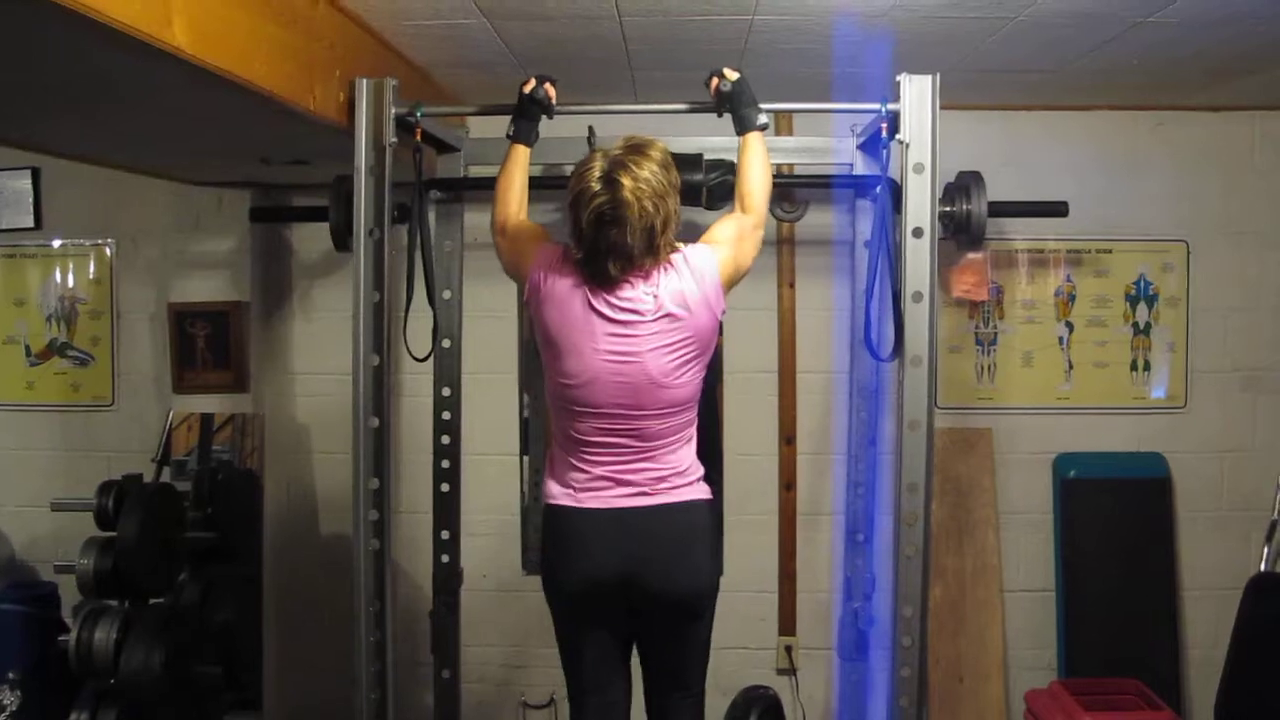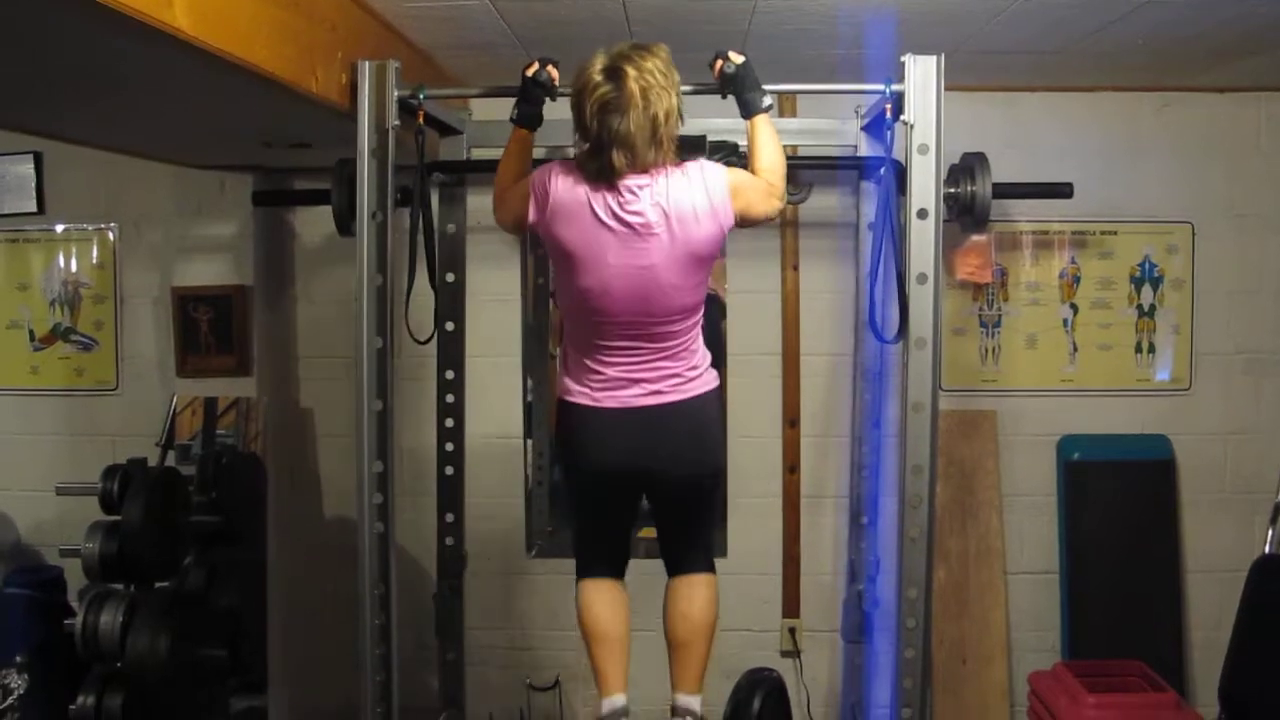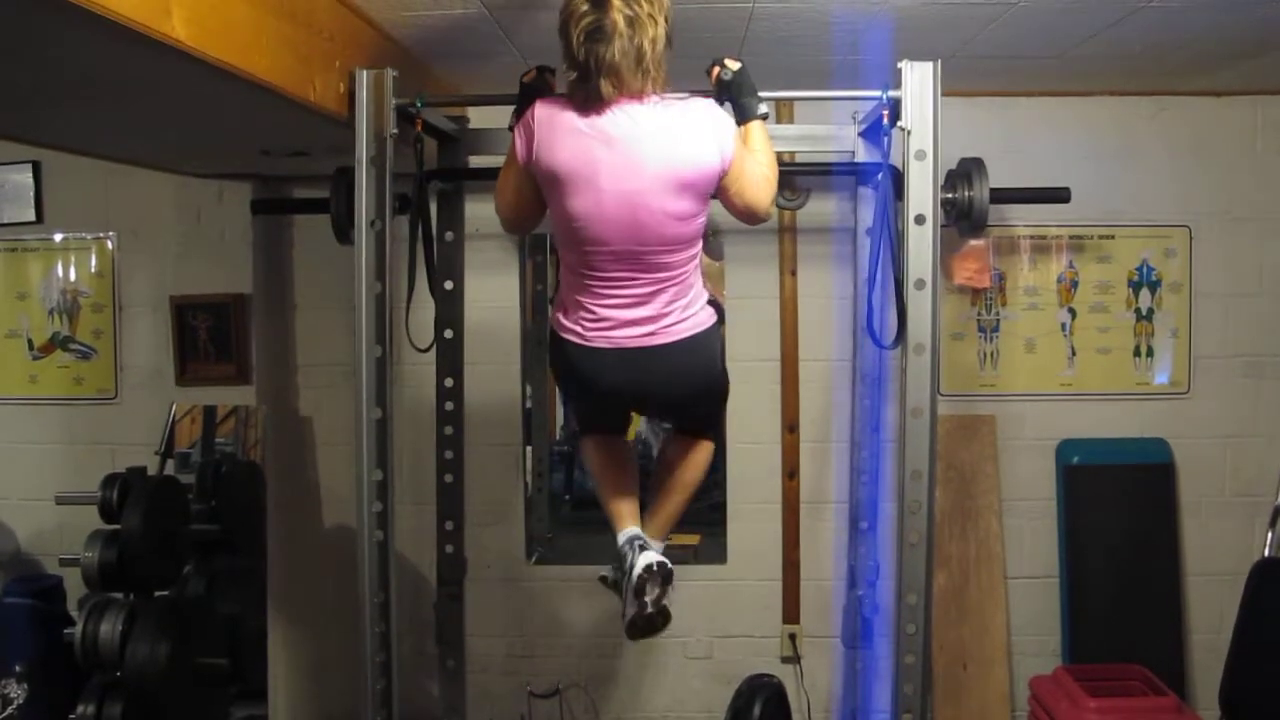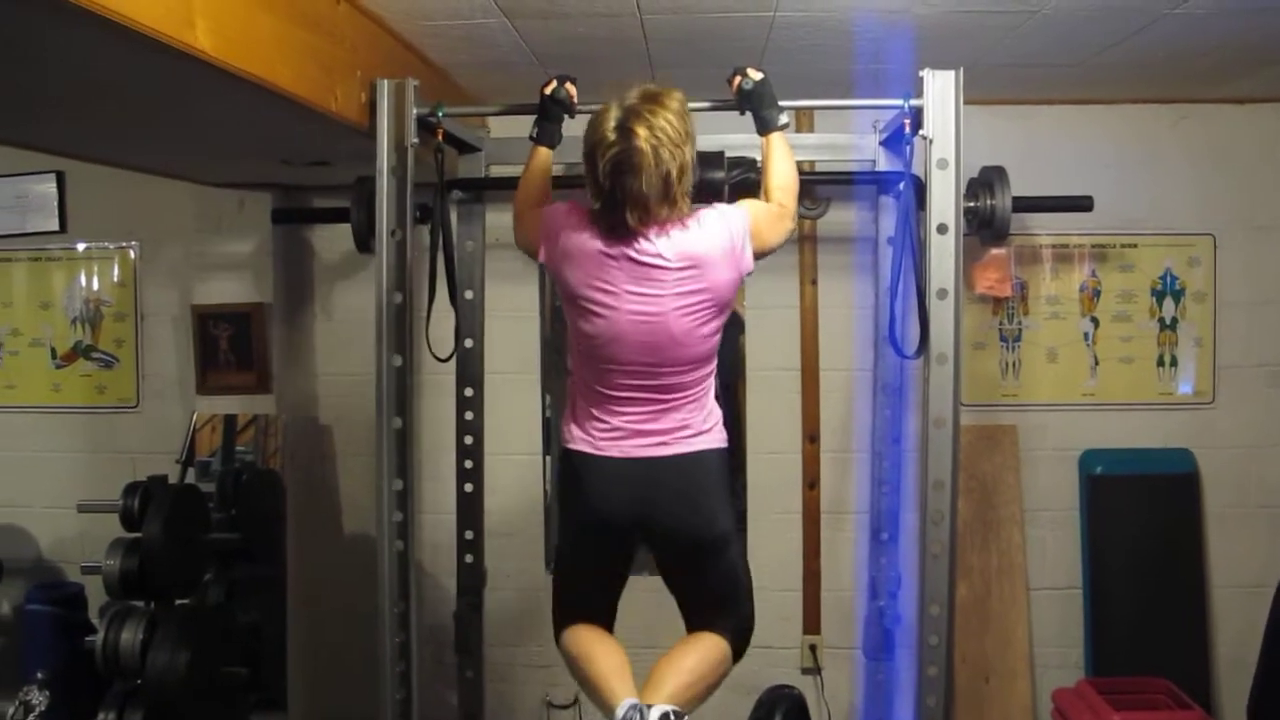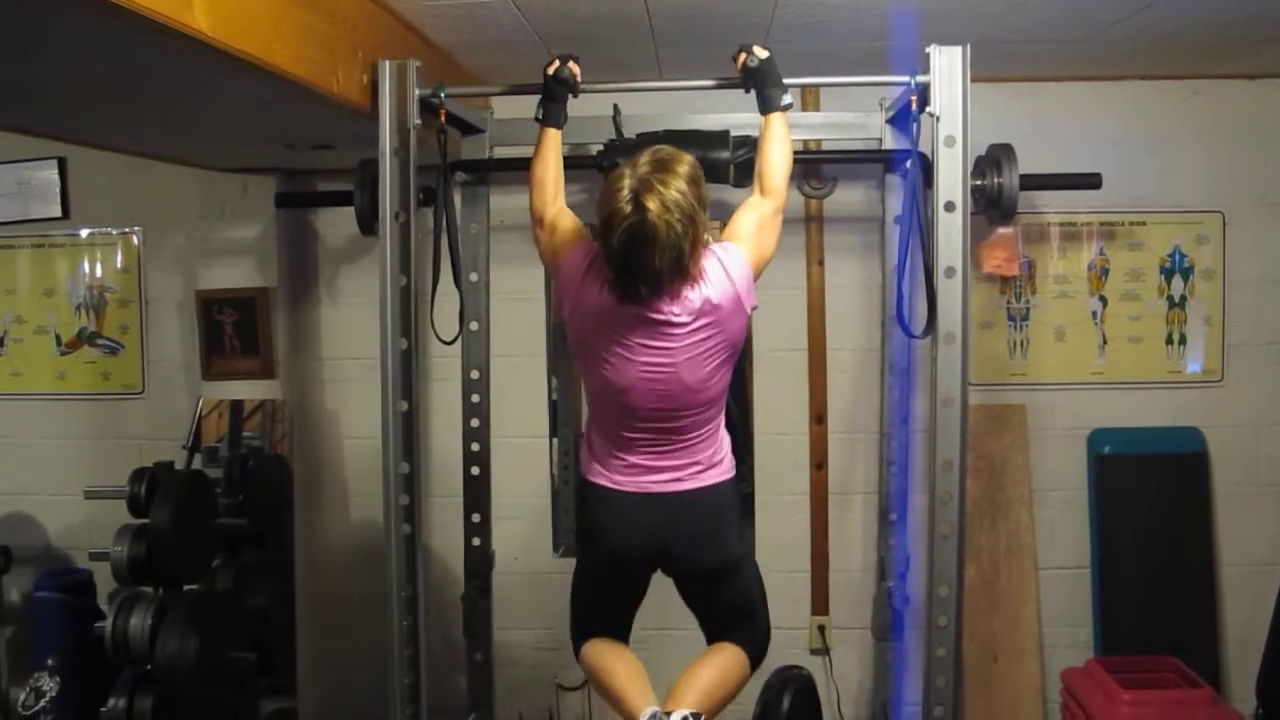
dt=0.7s
person 1, frame 1
left shoulder: (551, 288)
right shoulder: (698, 284)
left elbow: (507, 225)
right elbow: (751, 215)
left wrist: (523, 129)
right wrist: (748, 119)
left hip: (578, 536)
right hip: (679, 534)
person 1, frame 2
left shoulder: (556, 192)
right shoulder: (704, 190)
left elbow: (506, 212)
right elbow: (771, 195)
left wrist: (526, 117)
right wrist: (753, 101)
left hip: (590, 422)
right hip: (688, 417)
left knee: (599, 560)
right knee: (691, 558)
person 1, frame 3
left shoulder: (545, 124)
right shoulder: (702, 122)
left elbow: (514, 219)
right elbow: (758, 205)
right wrist: (749, 106)
left hip: (583, 353)
right hip: (683, 351)
left knee: (599, 425)
right knee: (700, 424)
left ankle: (629, 541)
right ankle: (652, 545)
person 1, frame 4
left shoulder: (569, 241)
right shoulder: (719, 240)
left elbow: (525, 214)
right elbow: (782, 208)
left wrist: (546, 128)
right wrist: (768, 117)
left hip: (594, 476)
right hip: (691, 477)
left knee: (579, 621)
right knee: (725, 625)
person 1, frame 5
left shoulder: (581, 290)
right shoulder: (727, 288)
left elbow: (547, 212)
right elbow: (769, 197)
left wrist: (553, 111)
right wrist: (771, 96)
left hip: (611, 510)
right hip: (703, 508)
left knee: (596, 636)
right knee: (743, 637)
